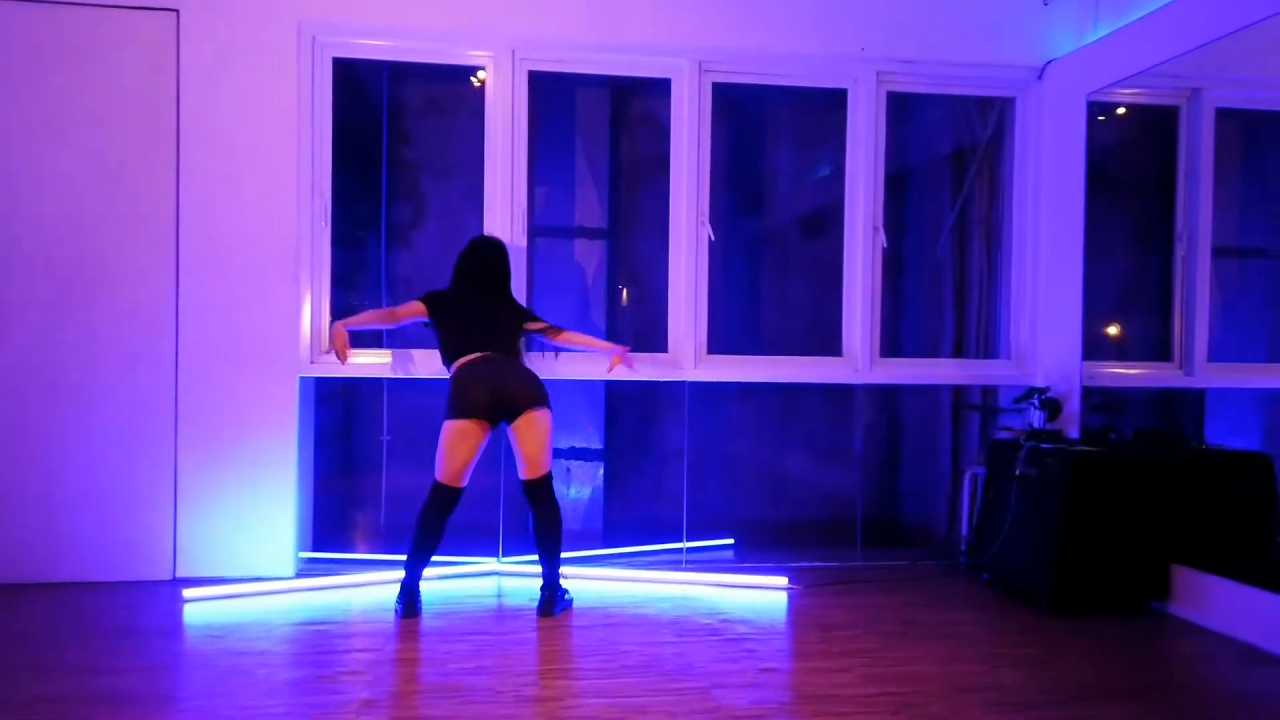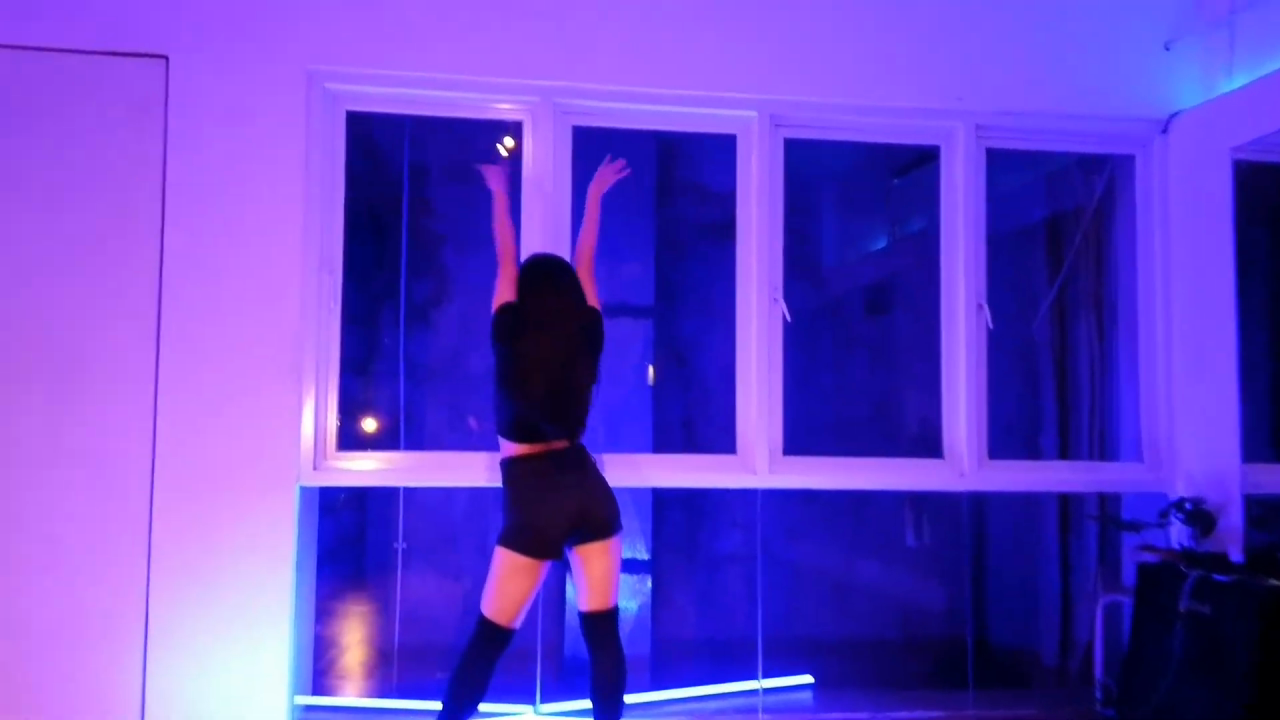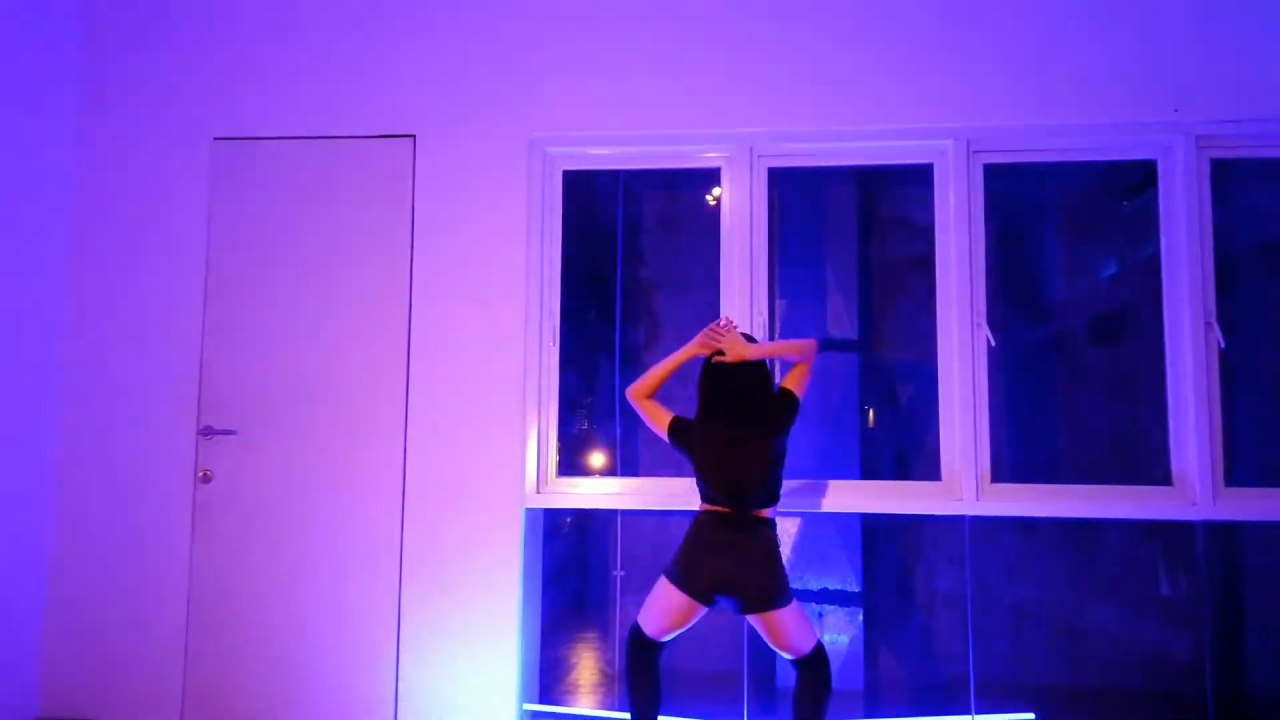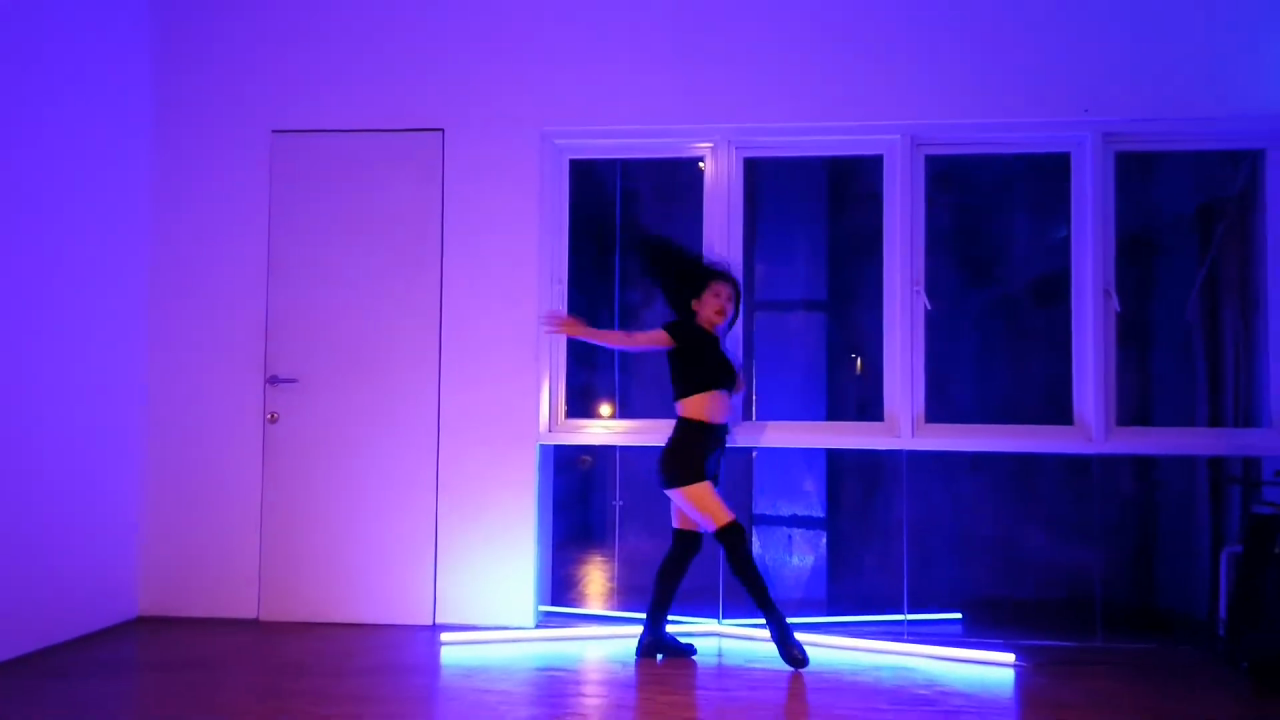
dt=1s
person 1, frame 1
left shoulder: (442, 302)
right shoulder: (509, 308)
left elbow: (392, 316)
right elbow: (557, 333)
right wrist: (608, 347)
left hip: (470, 389)
right hip: (522, 384)
left knee: (442, 498)
right knee: (540, 492)
left ankle: (409, 591)
right ankle: (551, 590)
person 1, frame 2
left shoulder: (510, 341)
right shoulder: (587, 339)
left elbow: (506, 263)
right elbow: (585, 266)
left wrist: (498, 192)
right wrist: (595, 197)
left hip: (532, 500)
right hip: (588, 491)
left knee: (490, 637)
right knee: (602, 631)
person 1, frame 3
left shoulder: (694, 435)
right shoulder: (775, 422)
left elbow: (636, 394)
right elbow: (809, 350)
left wrist: (691, 350)
right wrist: (759, 352)
left hip: (701, 553)
right hip: (760, 558)
left knee: (641, 644)
right knee: (812, 662)
person 1, frame 4
left shoulder: (711, 347)
right shoulder: (686, 336)
right elbow: (627, 339)
right wrist: (578, 330)
left hip: (707, 454)
right hip: (686, 454)
left knee: (687, 544)
right knee: (733, 536)
left ankle: (654, 633)
right ankle: (777, 624)
